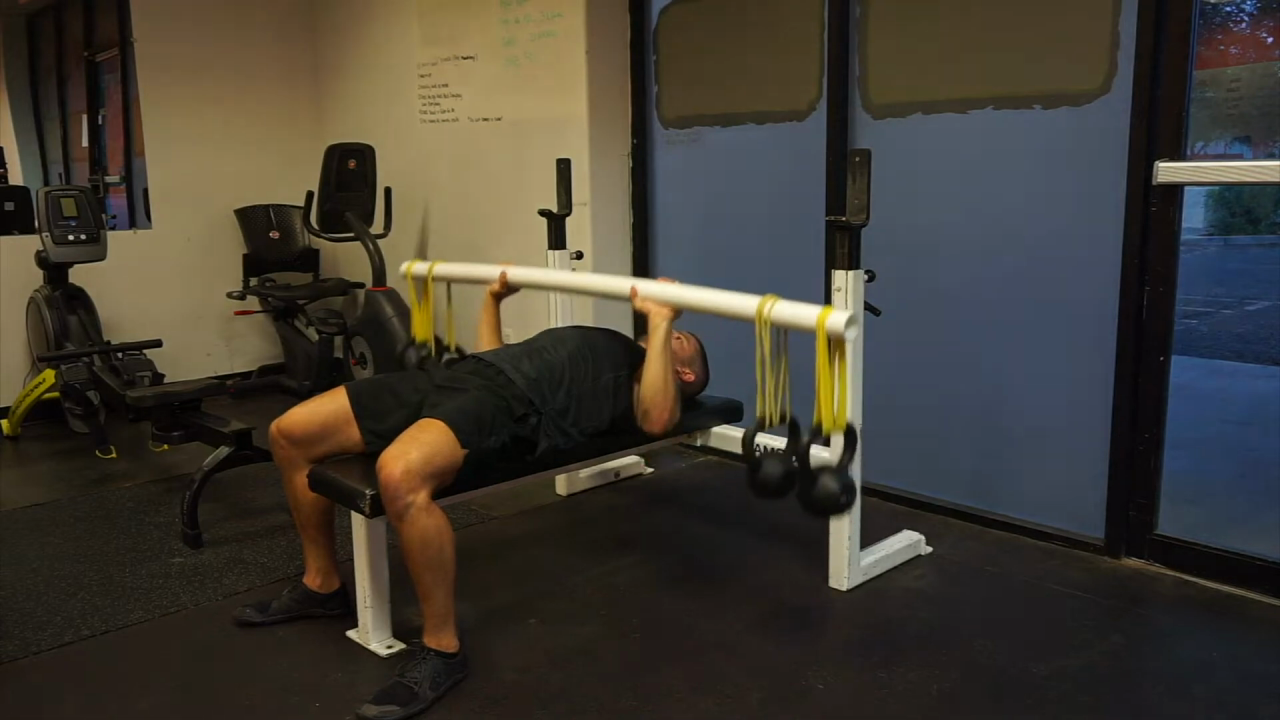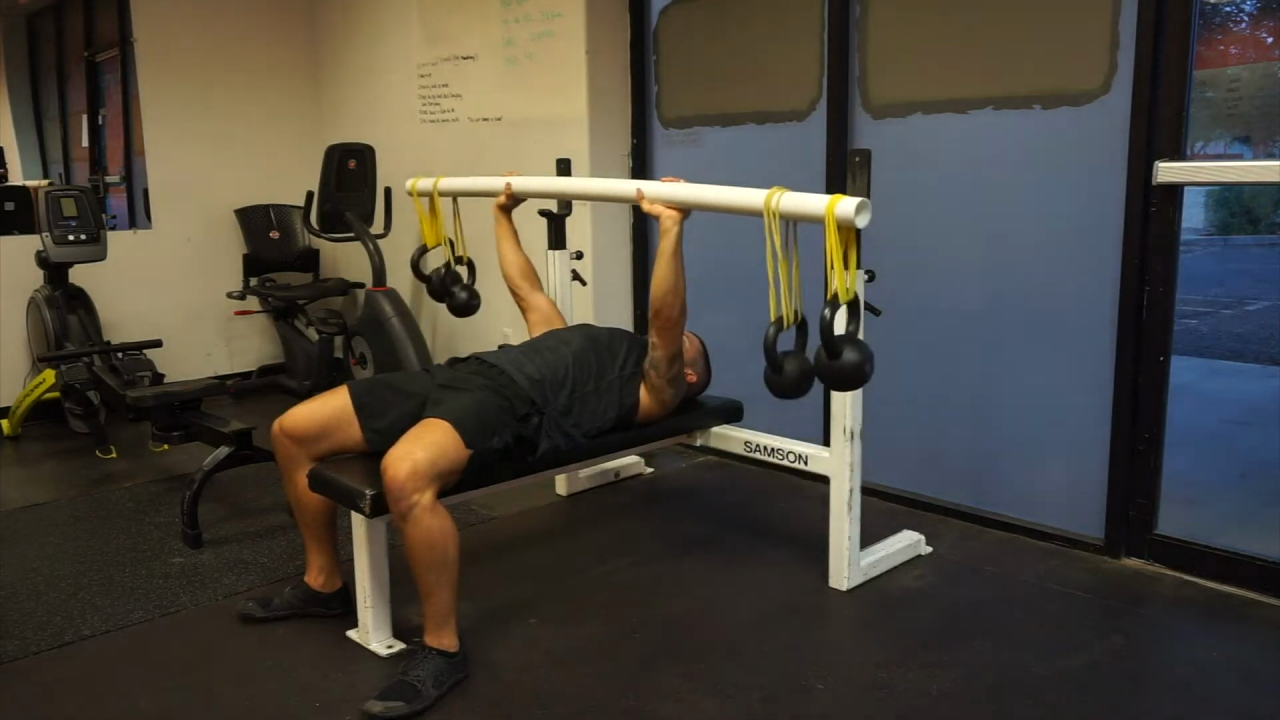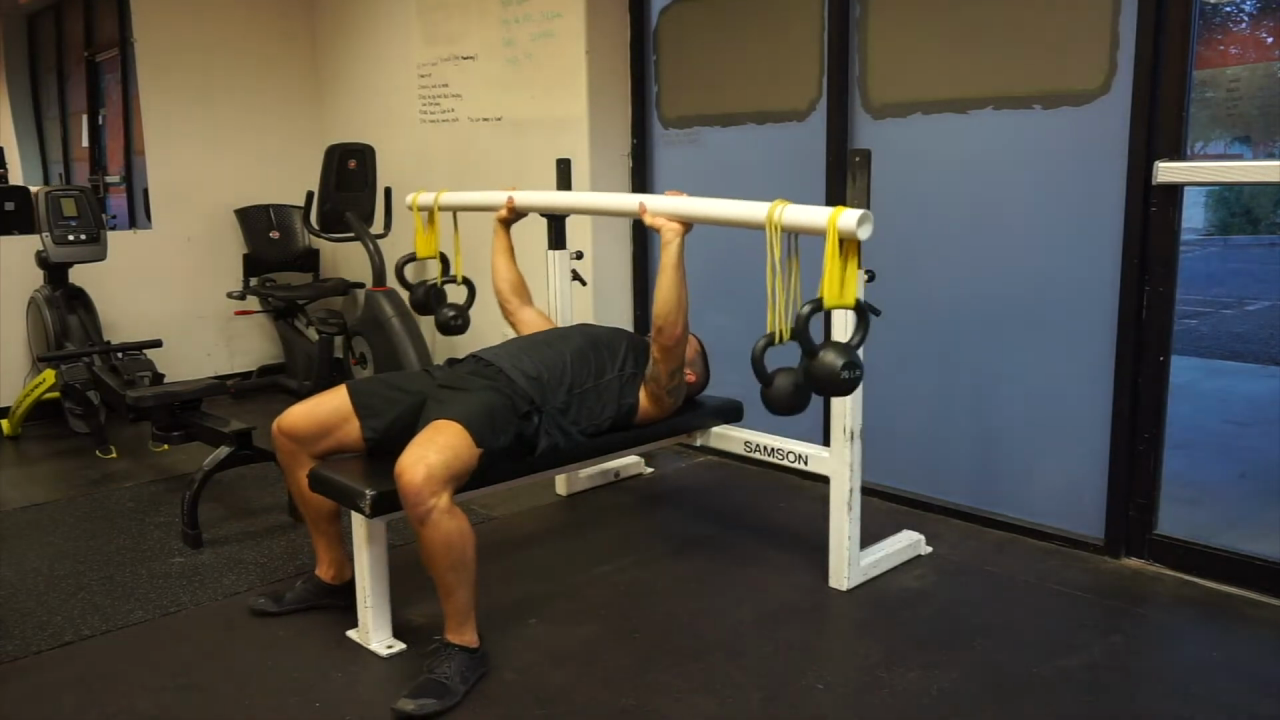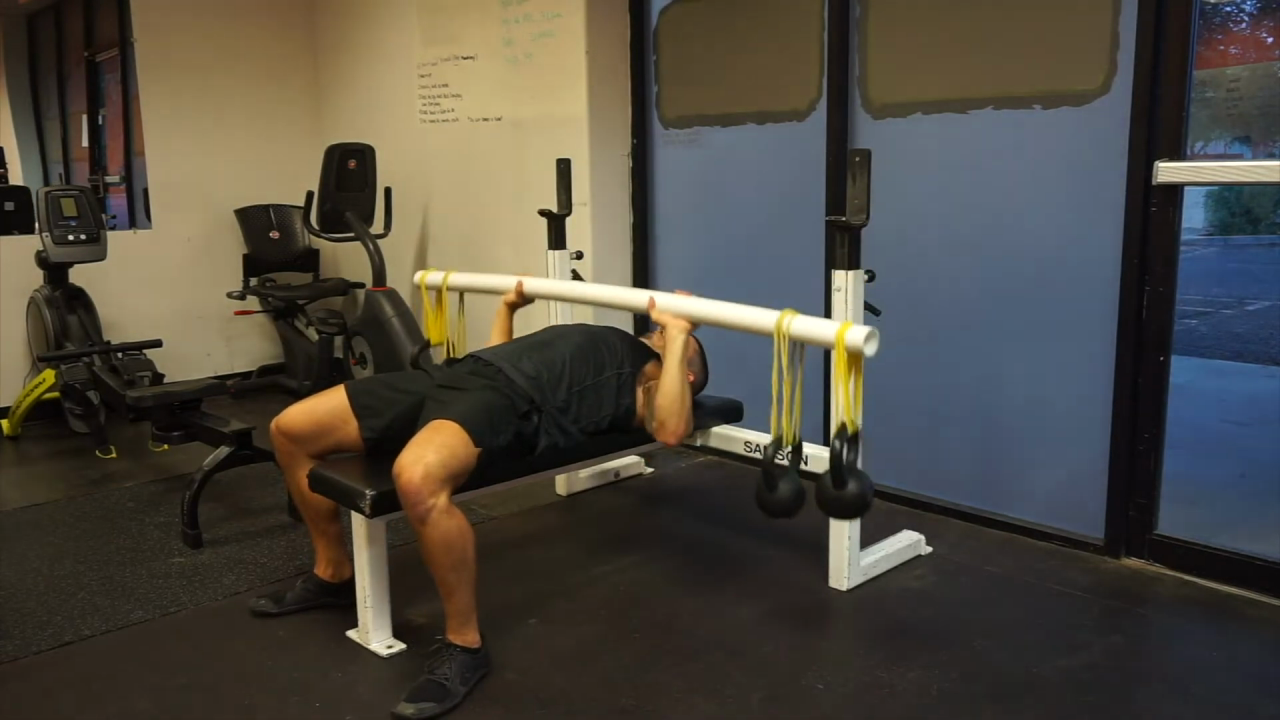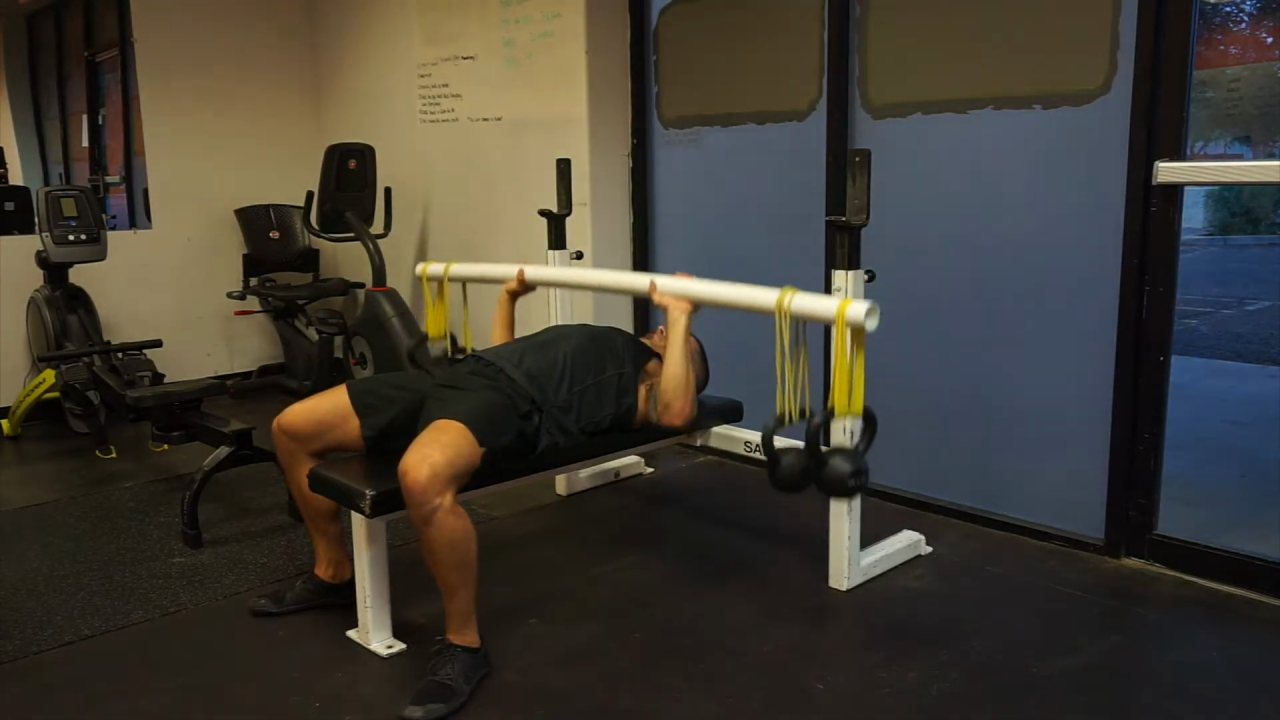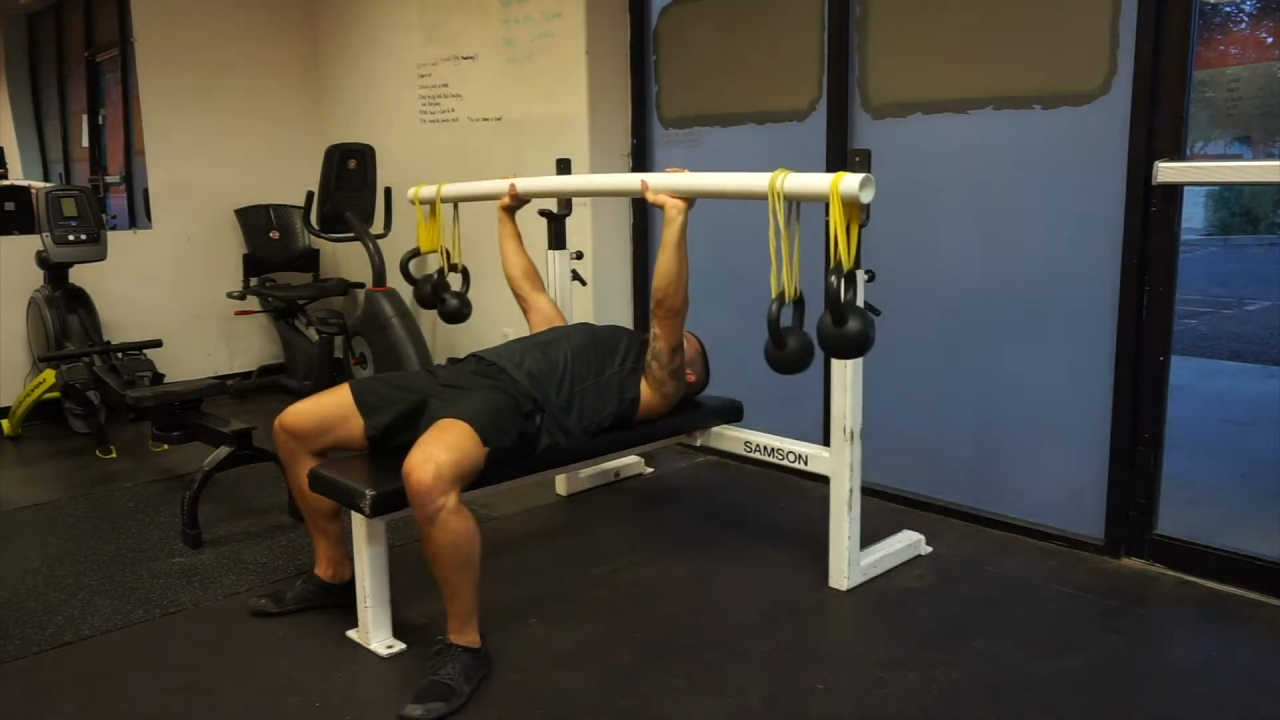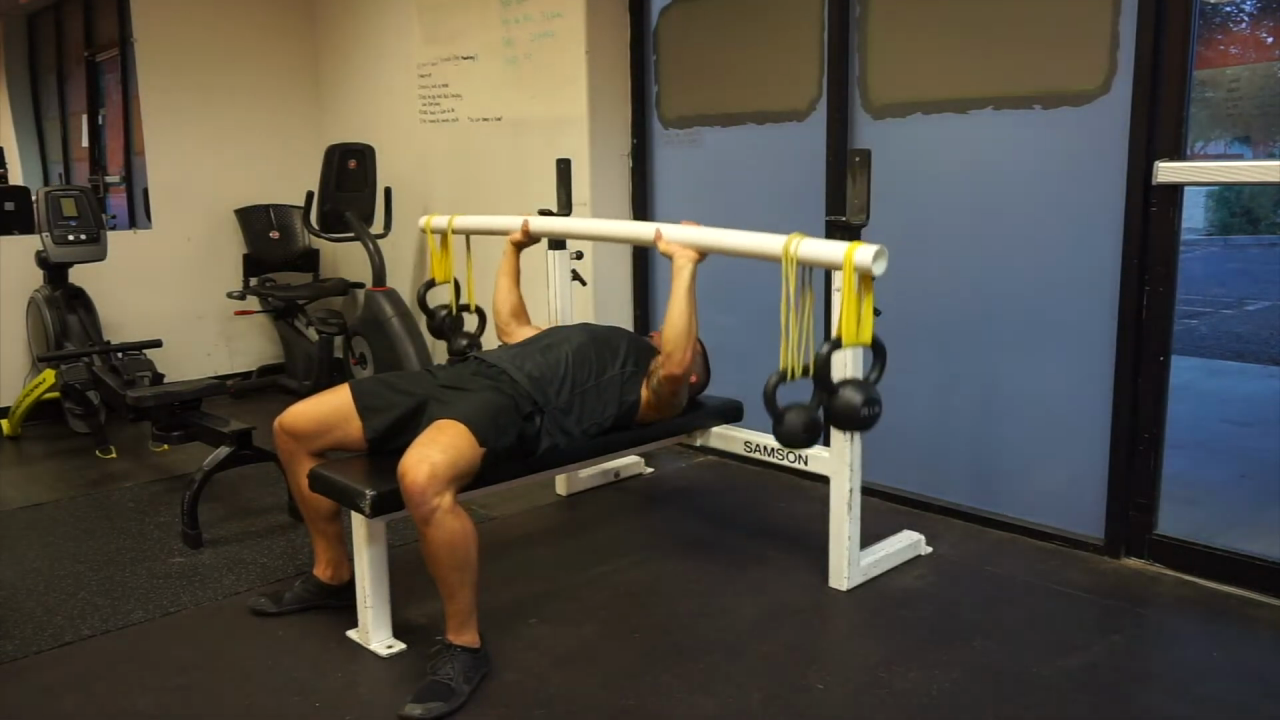
dt=0.7s
person 1, frame 1
left shoulder: (645, 372)
right shoulder: (603, 353)
left elbow: (658, 420)
left wrist: (659, 321)
right wrist: (492, 300)
left hip: (510, 400)
left knee: (400, 475)
right knee: (289, 432)
left ankle: (441, 649)
right ankle: (321, 584)
person 1, frame 2
left shoulder: (658, 386)
right shoulder: (594, 352)
left elbow: (666, 317)
right elbow: (527, 290)
left wrist: (670, 227)
right wrist: (503, 214)
left hip: (513, 402)
right hip: (461, 375)
left knee: (406, 474)
right knee: (292, 432)
left ankle: (441, 649)
right ankle: (322, 583)
person 1, frame 3
left shoulder: (658, 391)
right shoulder: (589, 352)
left elbow: (669, 335)
right elbow: (517, 304)
left wrist: (672, 239)
right wrist: (502, 227)
left hip: (512, 399)
right hip: (460, 375)
left knee: (421, 480)
right knee: (291, 430)
left ankle: (462, 646)
right ankle: (333, 575)
person 1, frame 4
left shoulder: (652, 381)
right shoulder: (601, 350)
left elbow: (671, 431)
left wrist: (679, 336)
right wrist: (508, 308)
left hip: (511, 399)
left knee: (420, 479)
right knee: (290, 429)
left ankle: (464, 645)
right ankle: (334, 575)
person 1, frame 5
left shoulder: (652, 381)
right shoulder: (606, 355)
left elbow: (677, 414)
left wrist: (680, 314)
right wrist: (509, 297)
left hip: (512, 399)
left knee: (424, 479)
right knee: (292, 428)
left ankle: (464, 645)
right ankle: (334, 575)
person 1, frame 6
left shoulder: (656, 385)
right shoulder: (593, 352)
left elbow: (668, 310)
right elbow: (529, 290)
left wrist: (674, 216)
right wrist: (506, 215)
left hip: (515, 401)
right hip: (460, 375)
left knee: (429, 478)
right knee: (293, 428)
left ankle: (465, 646)
right ankle: (333, 575)
person 1, frame 7
left shoulder: (658, 391)
right shoulder: (597, 354)
left elbow: (674, 366)
right elbow: (511, 327)
left wrist: (683, 266)
right wrist: (514, 249)
left hip: (516, 399)
left knee: (423, 479)
right knee: (293, 427)
left ankle: (463, 646)
right ankle: (332, 575)
